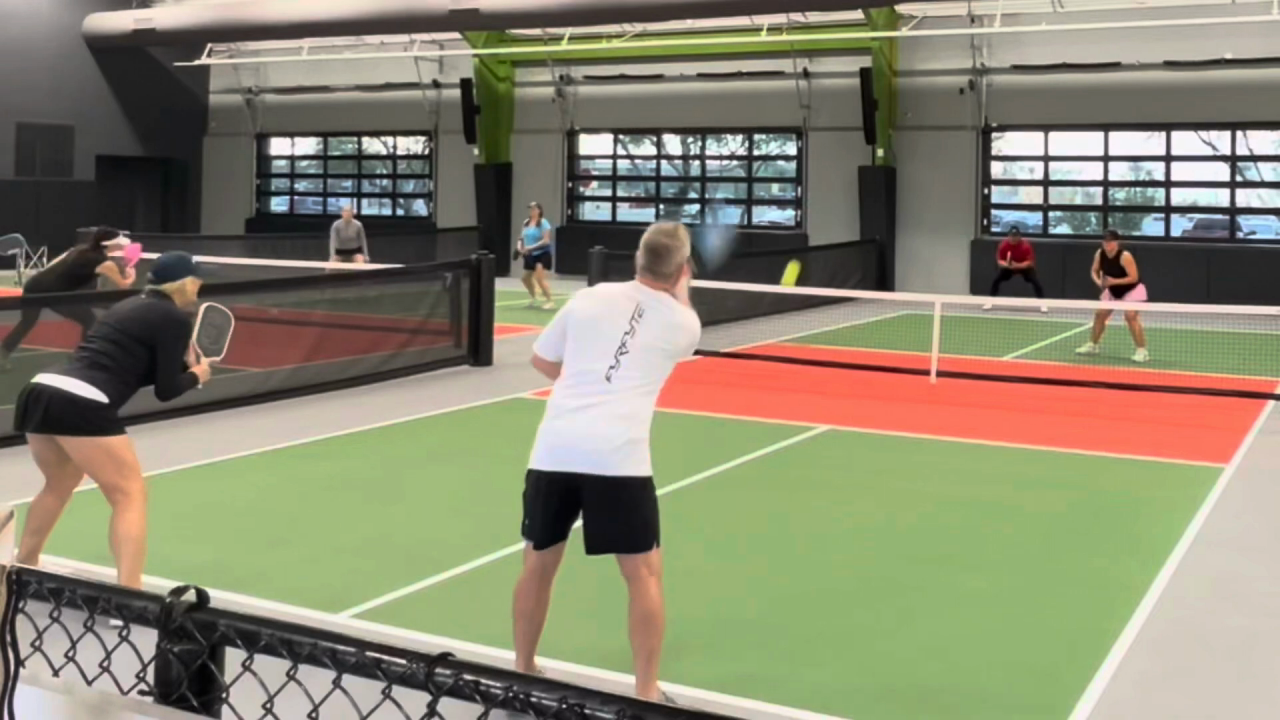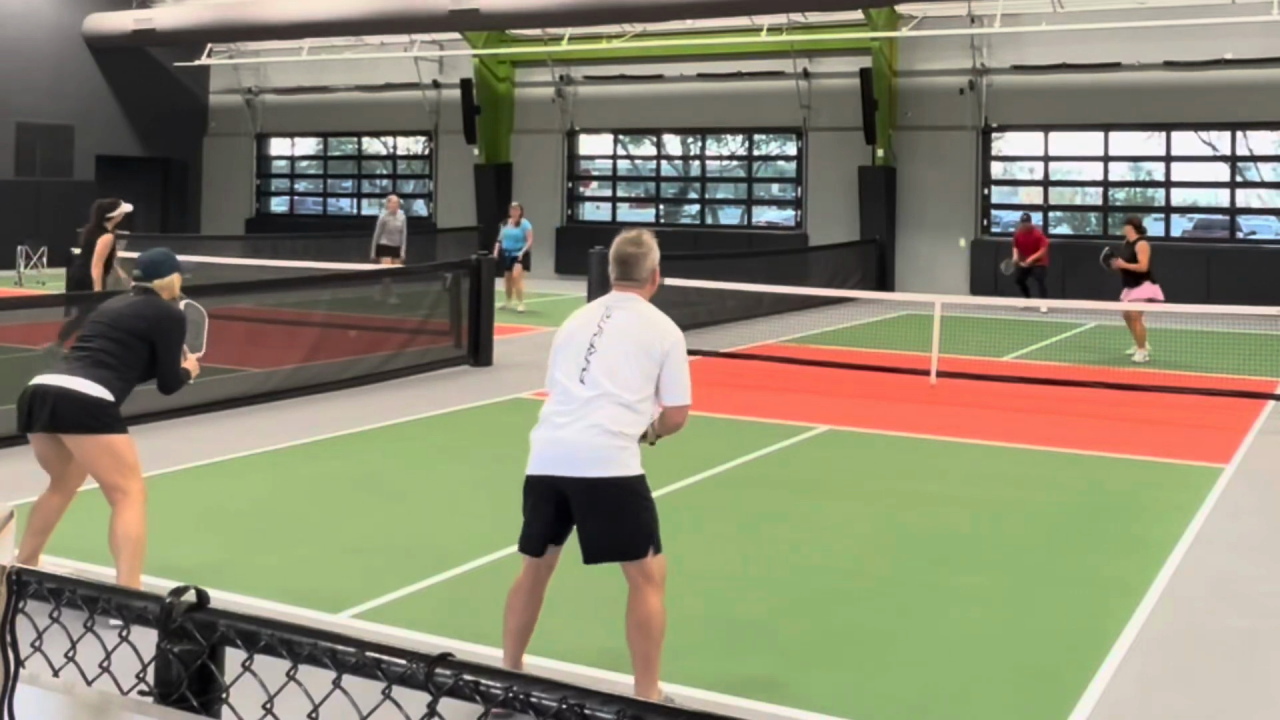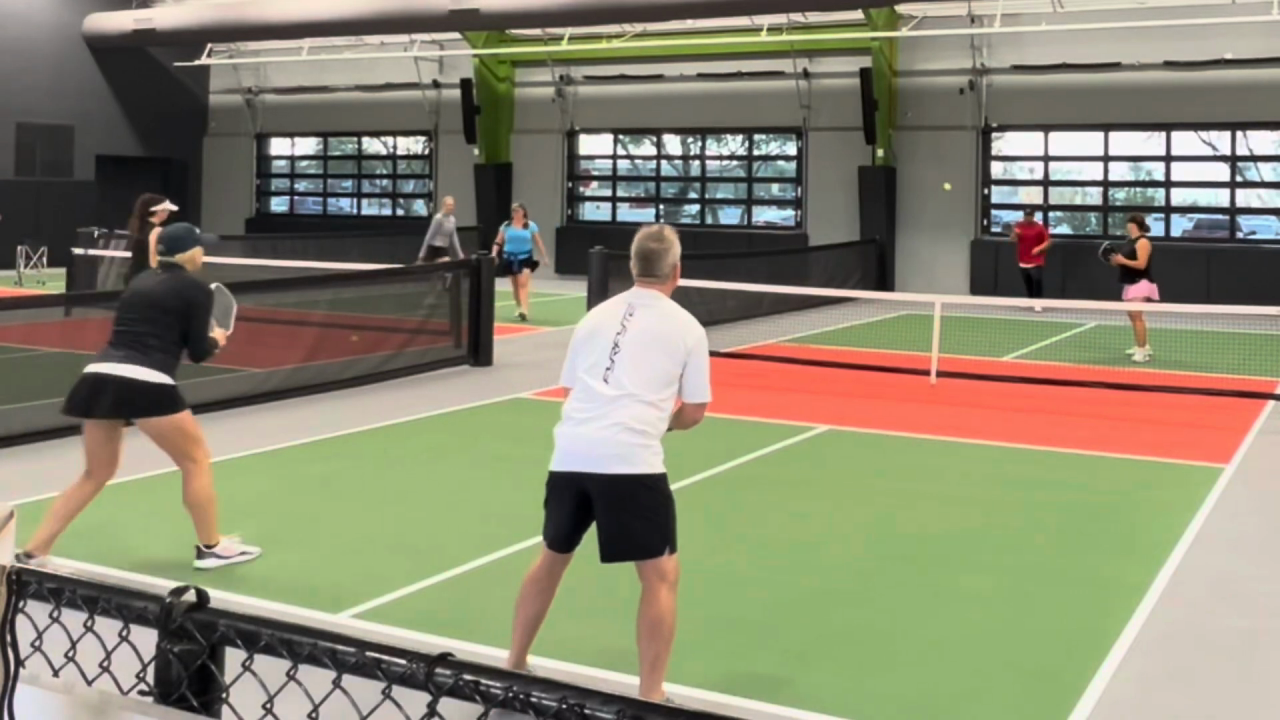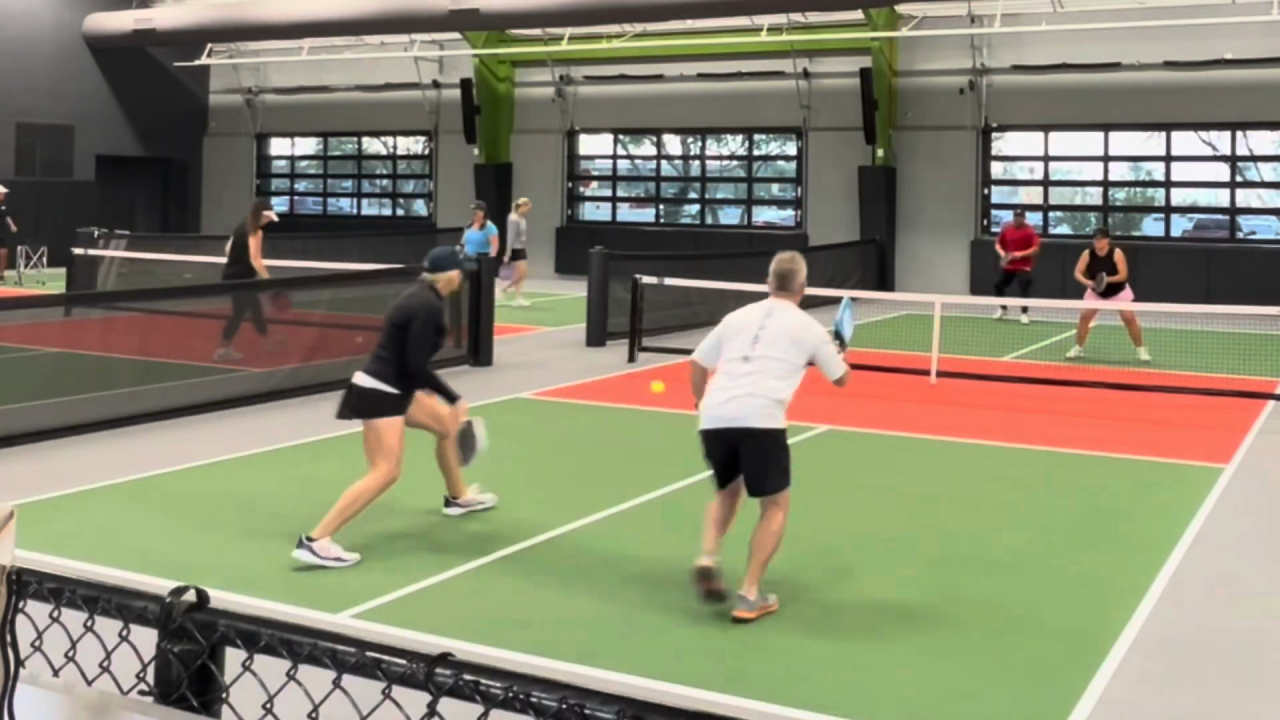
dt=1s
person 1, frame 1
left shoulder: (587, 298)
right shoulder: (680, 324)
left elbow: (543, 361)
right wrist: (678, 294)
left hip: (554, 451)
right hip: (618, 458)
left knee: (540, 562)
right knee: (644, 573)
left ankle: (523, 674)
right ankle: (647, 696)
person 1, frame 2
left shoulder: (576, 321)
right shoulder: (664, 330)
right elbow: (675, 418)
left hip: (547, 457)
right hip: (609, 463)
left knee: (536, 564)
right knee: (647, 576)
left ankle: (508, 677)
right ankle: (647, 697)
person 1, frame 3
left shoulder: (596, 316)
right shoulder: (686, 327)
right elbow: (694, 412)
left hip: (570, 454)
right hip: (631, 461)
left knee: (553, 557)
right knee: (660, 576)
left ankle: (513, 670)
right ankle: (649, 701)
person 1, frame 4
left shoulder: (736, 318)
right shoulder: (809, 328)
left elbow: (698, 366)
right elbow: (840, 379)
left wrist: (703, 406)
right wrist: (838, 352)
left hip: (715, 419)
right hip: (761, 419)
left knee: (727, 492)
right knee: (775, 505)
left ankle: (708, 559)
right ankle: (749, 596)
person 2, frame 1
left shoulder: (131, 305)
right shoulder: (175, 319)
right elbow: (165, 391)
left wrist: (184, 364)
right wrist: (196, 375)
left hip: (39, 392)
right hip: (81, 405)
left knee: (61, 483)
right knee: (130, 494)
person 2, frame 2
left shoulder: (113, 304)
right shoulder: (169, 315)
right elbow: (167, 384)
left wrist: (170, 361)
right wrist: (188, 370)
left hip: (39, 392)
right hip: (84, 402)
left knee: (63, 483)
right knee: (129, 494)
person 2, frame 3
left shoulder: (140, 282)
right shoulder: (195, 289)
right elbow: (199, 353)
left wrist: (199, 337)
right wrist: (215, 340)
left hip: (97, 378)
right hip: (146, 384)
left knee: (96, 474)
right knee: (197, 460)
left ankle: (30, 557)
right ankle: (212, 547)
person 2, frame 4
left shoulder: (420, 297)
right shoulder: (429, 308)
right elbow: (416, 365)
right wrist: (454, 399)
left hip: (390, 387)
right hip: (380, 392)
left knee: (448, 426)
right knee: (384, 473)
left ankle: (458, 497)
right ankle: (315, 541)
